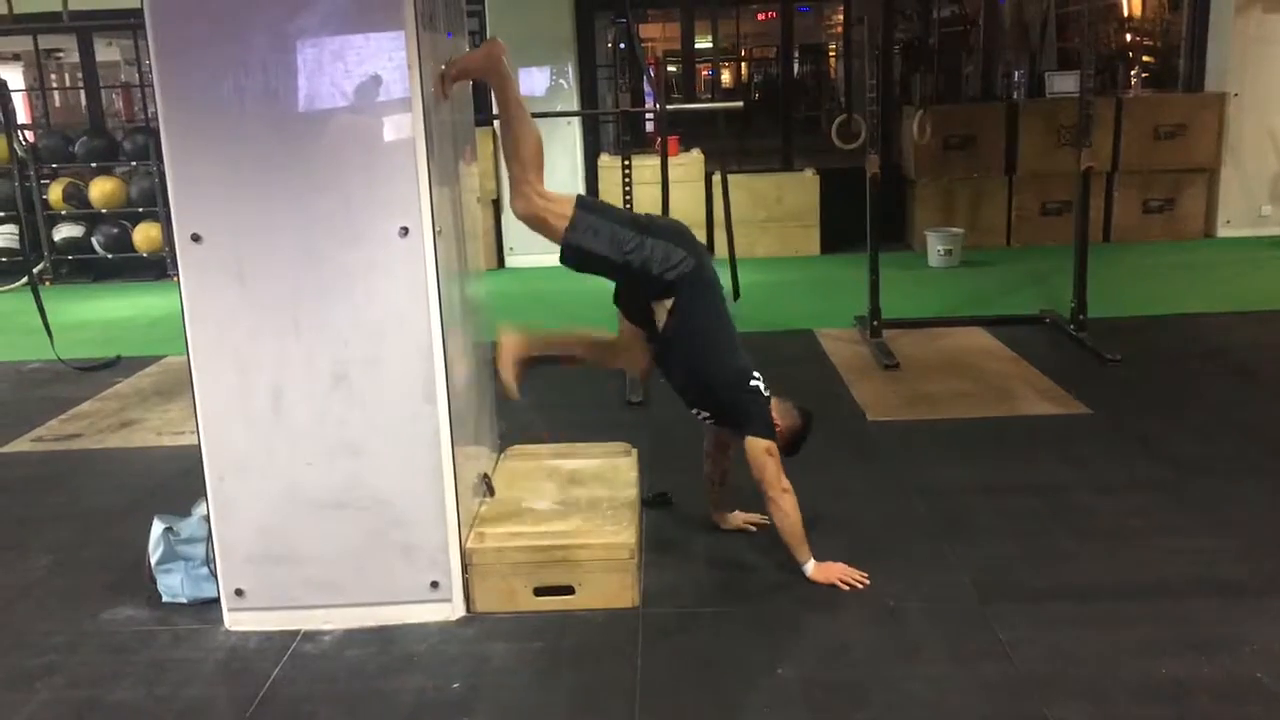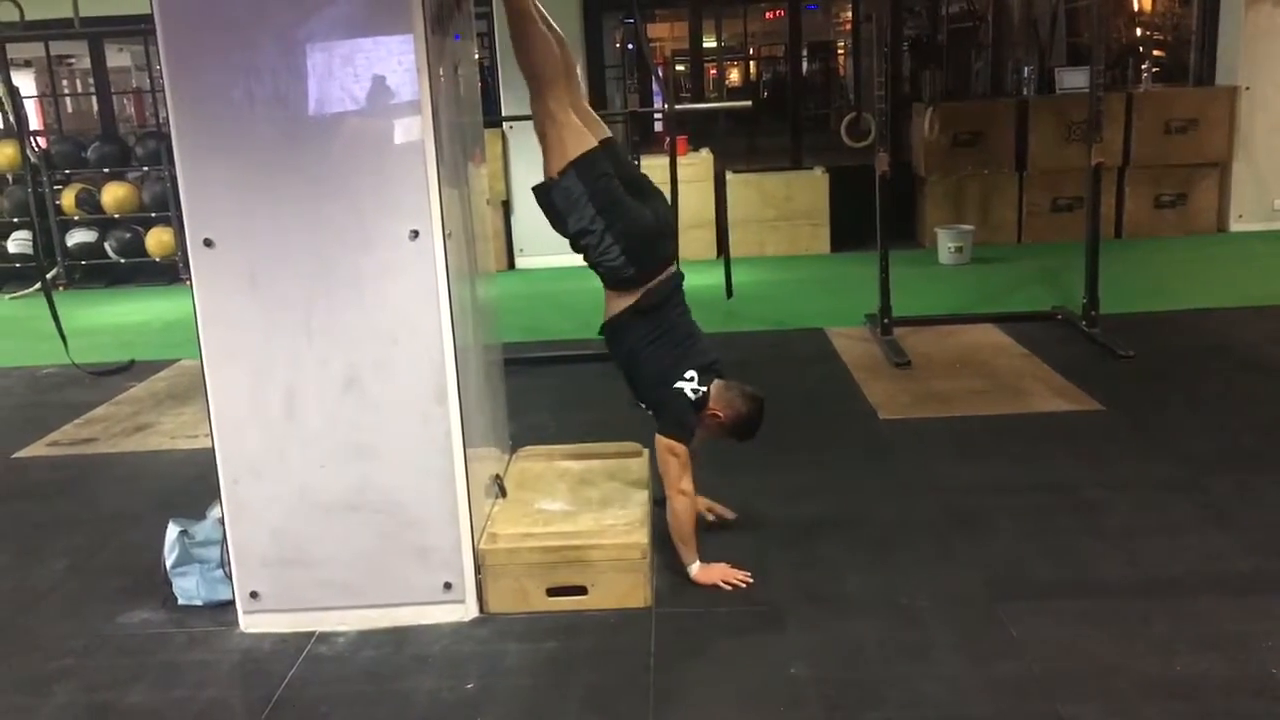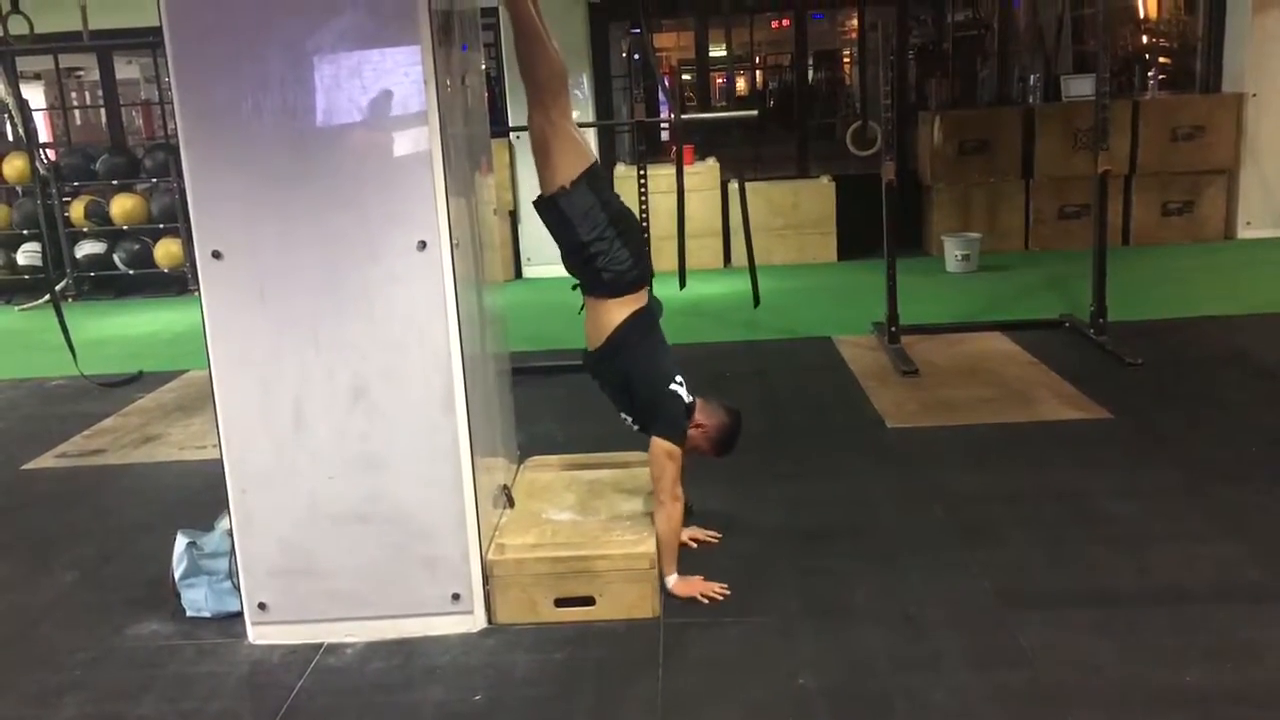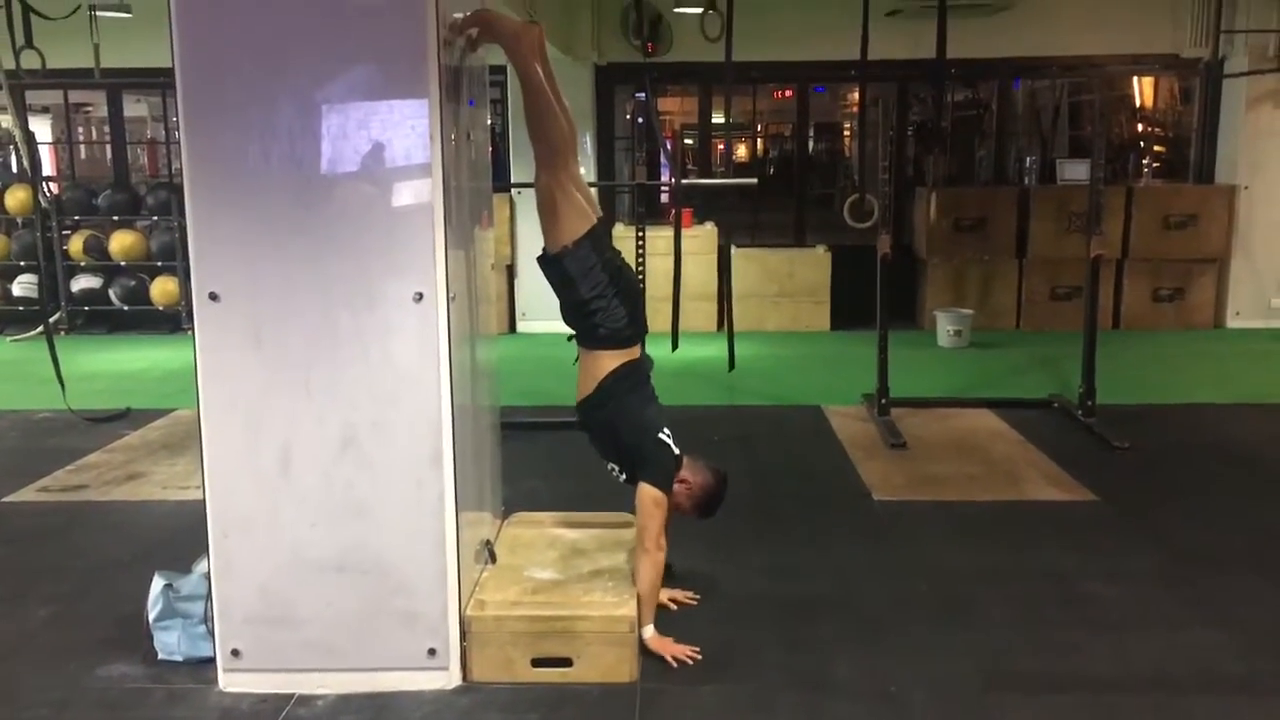
dt=1s
person 1, frame 1
left shoulder: (734, 398)
right shoulder: (751, 407)
left elbow: (716, 451)
right elbow: (778, 491)
left wrist: (720, 512)
right wrist: (811, 564)
left hip: (666, 267)
right hip: (667, 266)
left knee: (636, 358)
right knee: (531, 201)
left ankle: (525, 344)
right ankle: (498, 70)
person 1, frame 2
left shoulder: (701, 378)
right shoulder: (681, 396)
right elbow: (678, 490)
left wrist: (694, 501)
right wrist: (694, 565)
left hip: (644, 227)
right hip: (629, 246)
left knee: (565, 98)
right knee: (555, 104)
person 1, frame 3
left shoulder: (673, 405)
right shoulder: (670, 411)
left elbow: (667, 496)
right elbow: (668, 497)
left wrist: (675, 530)
right wrist: (673, 577)
left hip: (615, 260)
right hip: (612, 264)
left knee: (553, 114)
right knee: (548, 117)
person 1, frame 4
left shoulder: (657, 460)
right shoulder: (659, 464)
left elbow: (648, 547)
right elbow: (651, 547)
left wrist: (654, 589)
right wrist: (648, 629)
left hip: (607, 317)
right hip: (606, 316)
left knee: (561, 173)
right knee: (557, 174)
right ankle: (518, 46)
